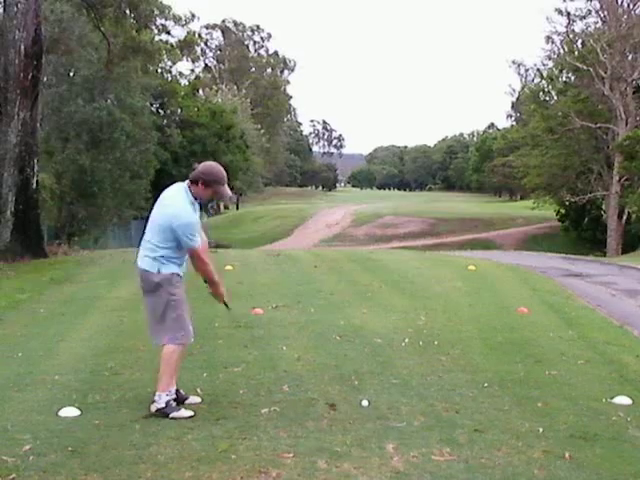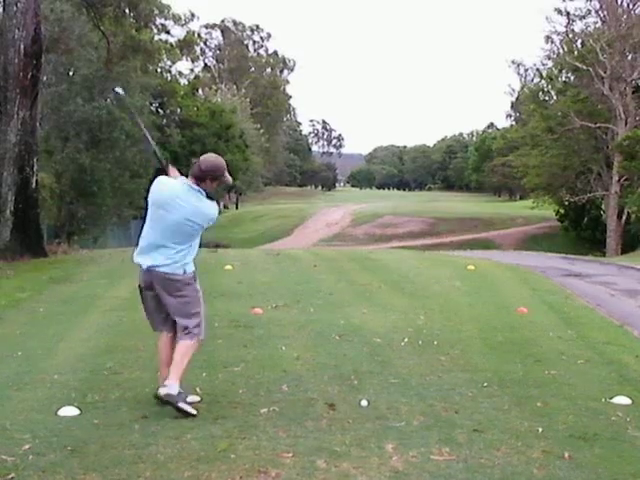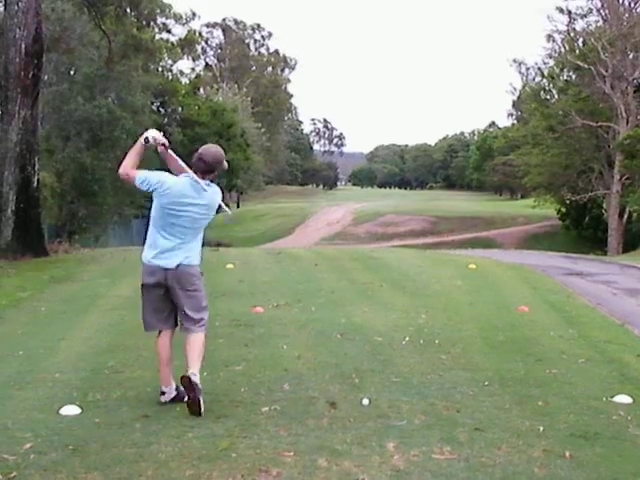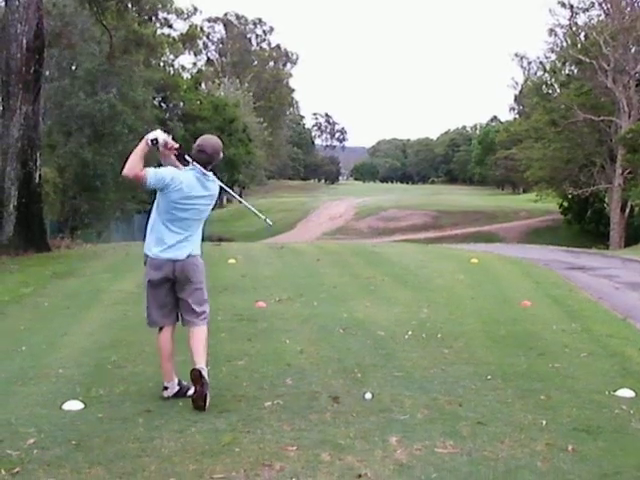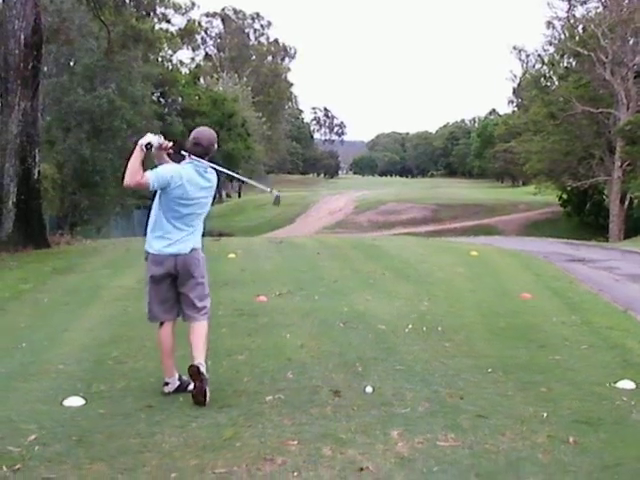
dt=0.2s
person 1, frame 1
left shoulder: (179, 190)
right shoulder: (183, 213)
left elbow: (199, 236)
right elbow: (199, 257)
right wrist: (215, 285)
left hip: (164, 272)
right hip: (160, 275)
left knee: (180, 332)
right knee: (178, 335)
left ankle: (170, 390)
right ankle: (161, 399)
person 1, frame 2
left shoulder: (160, 184)
right shoulder: (208, 210)
left wrist: (176, 177)
left hip: (147, 269)
right hip: (176, 275)
left knee: (168, 328)
right knee: (191, 331)
left ankle: (169, 385)
right ankle: (171, 387)
person 1, frame 3
left shoulder: (165, 183)
right shoulder: (214, 196)
left elbow: (125, 172)
left wrist: (144, 140)
right wrist: (168, 154)
left hip: (154, 267)
right hip: (186, 269)
left knee: (164, 327)
right knee: (196, 326)
left ankle: (169, 388)
right ankle: (193, 375)
person 1, frame 4
left shoulder: (173, 178)
right shoulder: (212, 186)
left elbow: (130, 172)
left wrist: (147, 141)
right wrist: (168, 155)
left hip: (157, 260)
right hip: (188, 261)
left knee: (165, 323)
right knee: (197, 320)
left ankle: (170, 384)
right ankle: (201, 368)
person 1, frame 5
left shoulder: (173, 174)
right shoulder: (211, 177)
left elbow: (131, 181)
left wrist: (141, 146)
right wrist: (161, 156)
left hip: (160, 255)
right hip: (190, 255)
left knee: (166, 318)
right knee: (198, 314)
left ankle: (171, 379)
right ankle: (199, 364)
